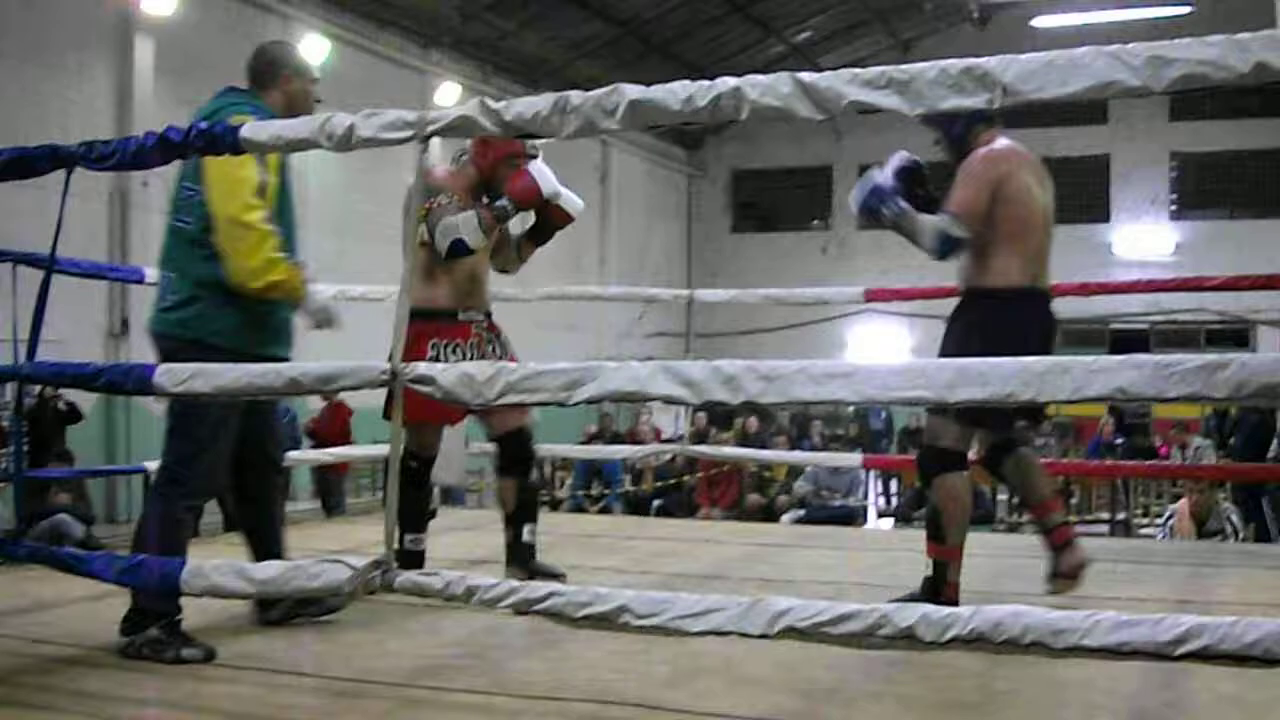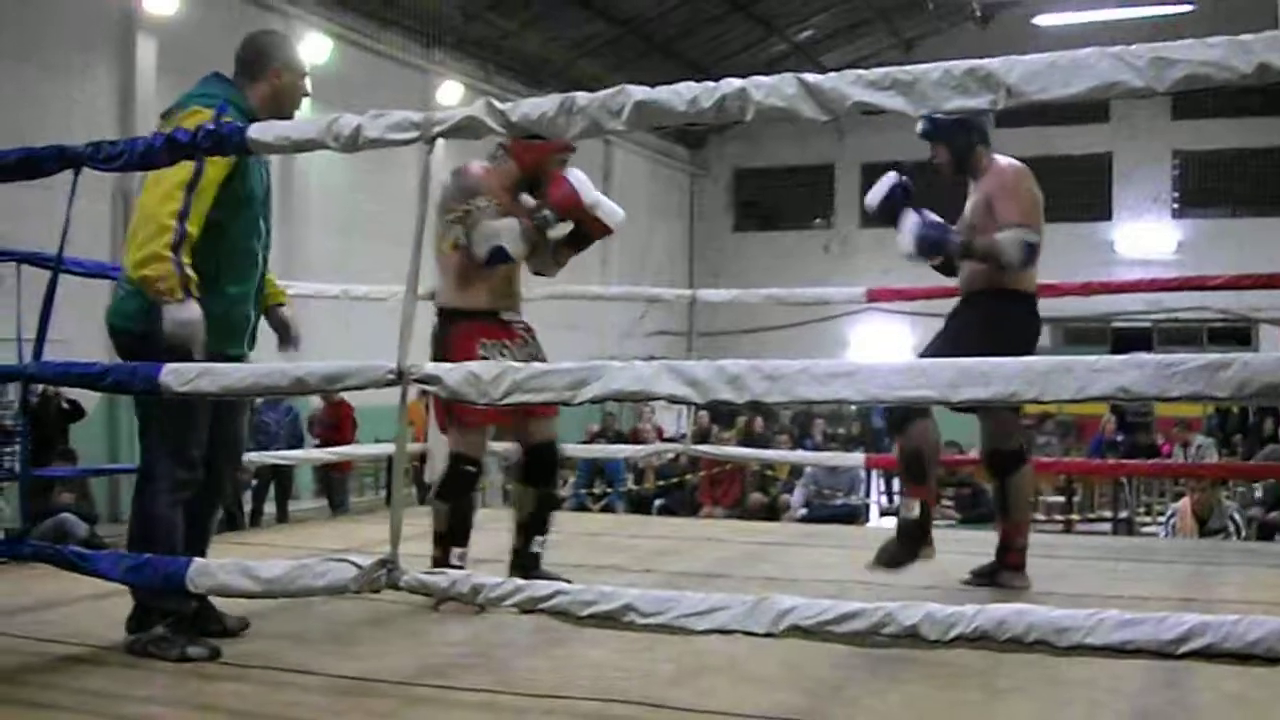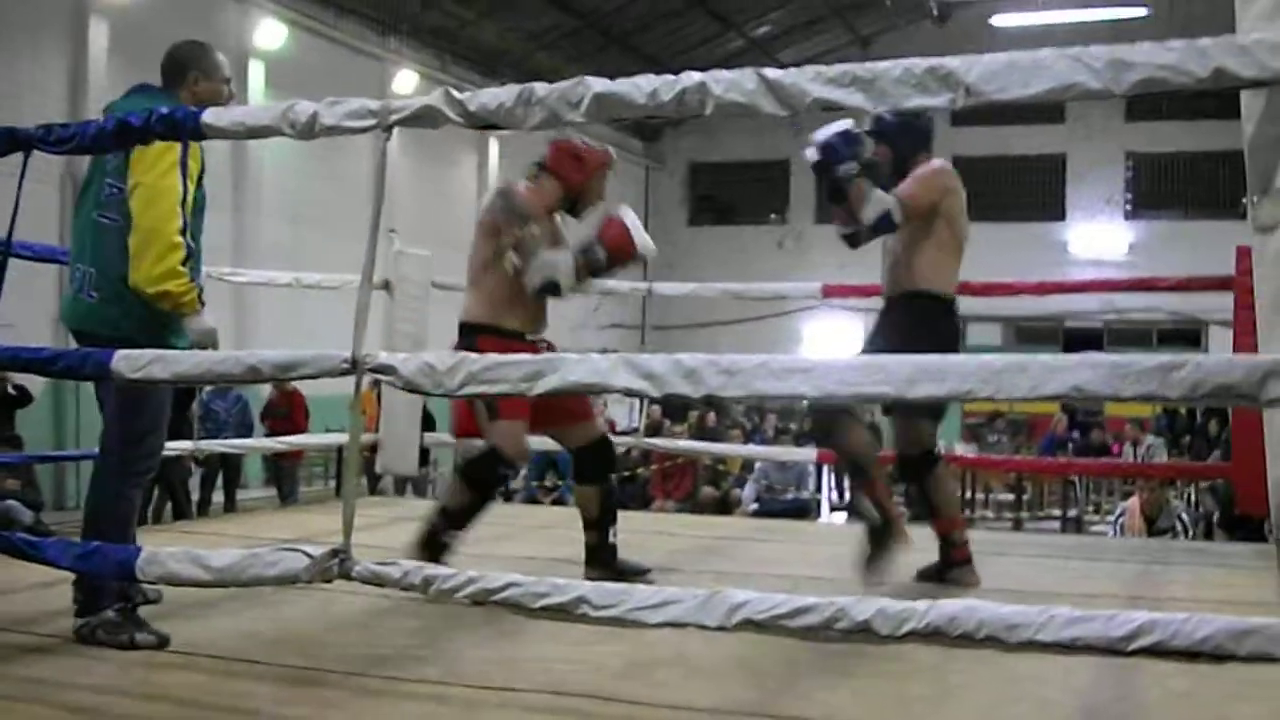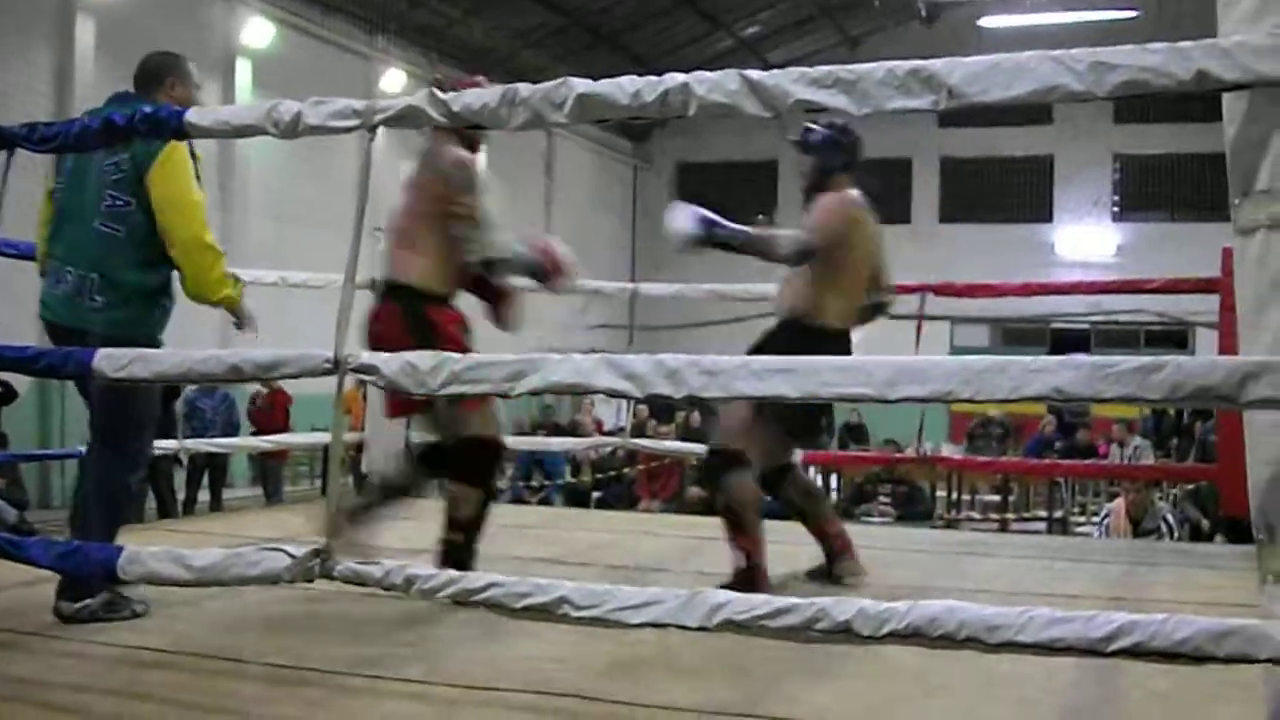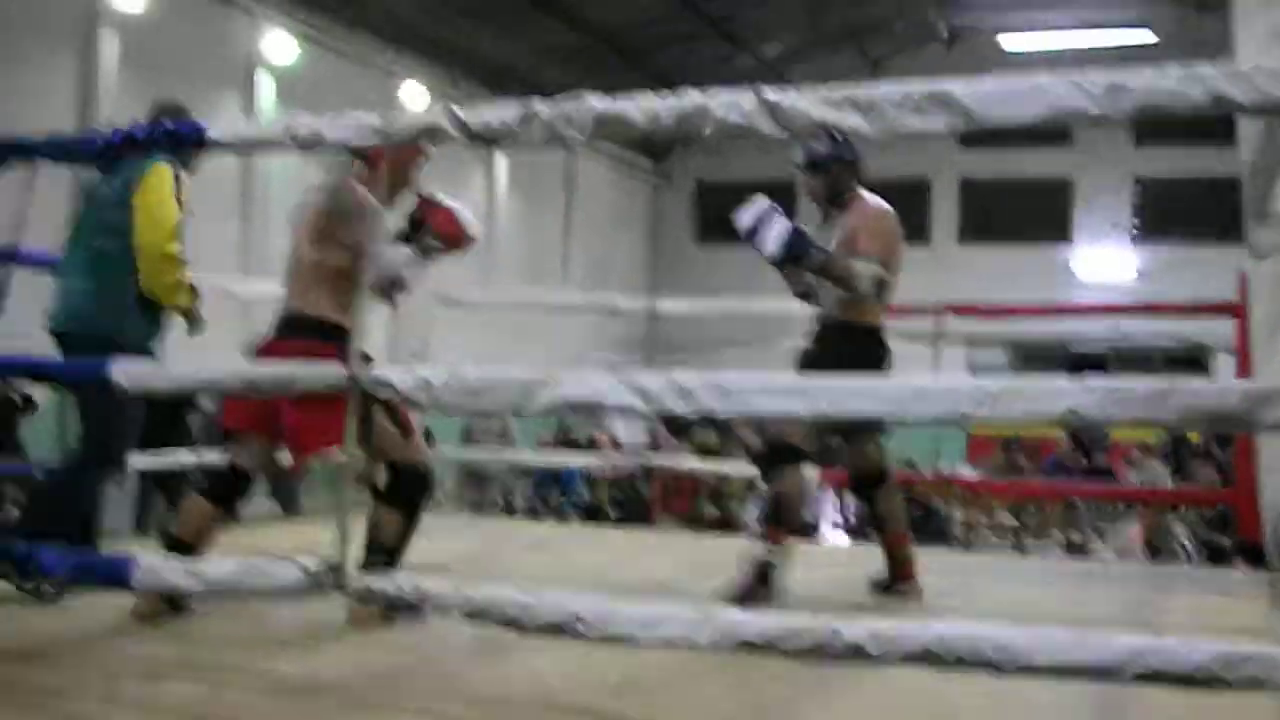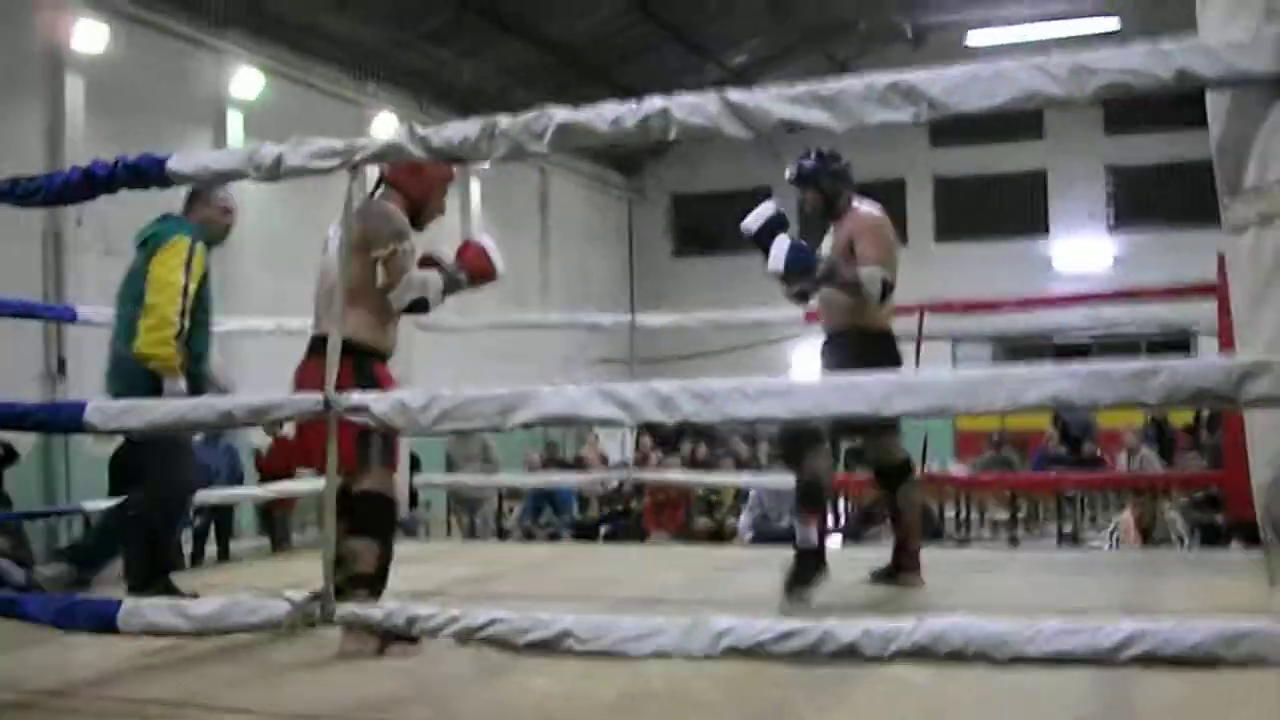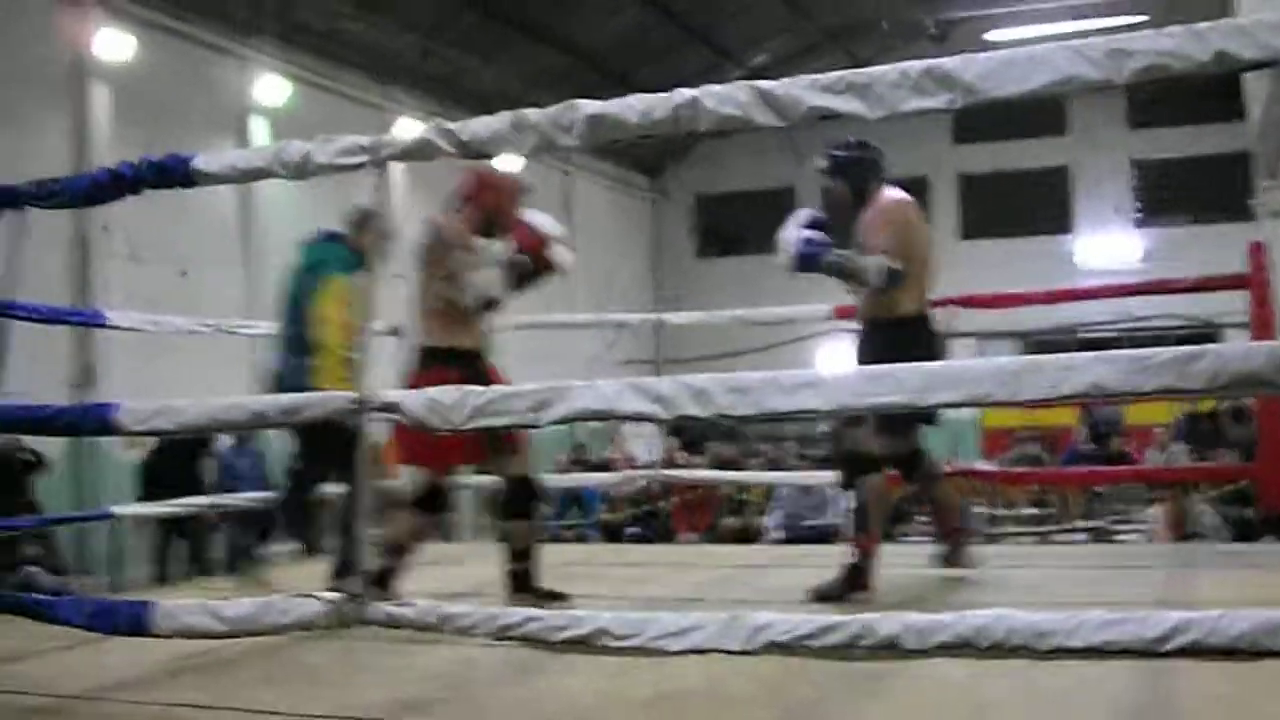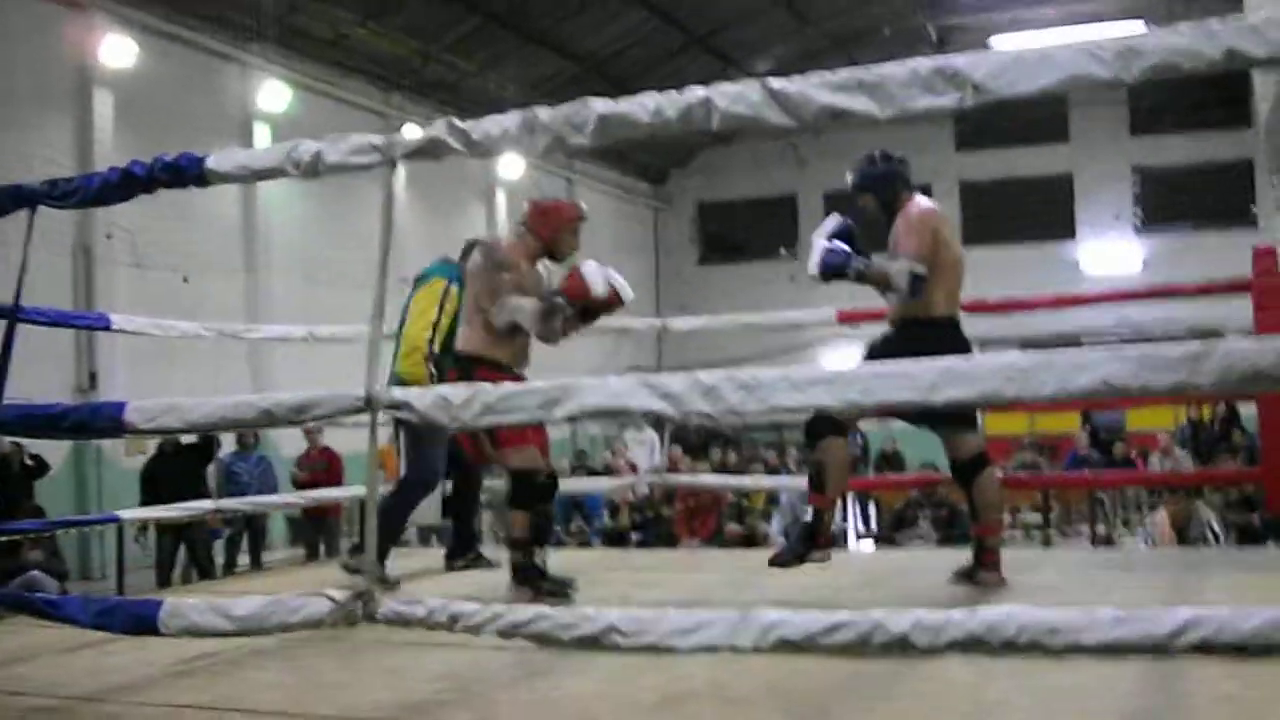
dt=0.5s
person 1, frame 1
left shoulder: (248, 133)
right shoulder: (245, 129)
right elbow: (242, 229)
left wrist: (286, 297)
right wrist: (299, 291)
left hip: (235, 335)
right hip: (212, 334)
left knee: (258, 466)
right knee: (189, 476)
left ankle: (276, 591)
right ankle: (148, 622)
person 1, frame 2
right shoulder: (209, 119)
right elbow: (163, 212)
left wrist: (272, 303)
right wrist: (174, 294)
left hip: (212, 334)
right hip: (168, 330)
left knee: (218, 462)
right knee: (171, 472)
left ankle: (184, 599)
right ankle: (153, 619)
person 1, frame 3
left shoulder: (128, 124)
right shoulder: (168, 131)
right elbow: (157, 231)
right wrist: (189, 306)
left hip: (100, 311)
right hip: (133, 320)
left knee: (124, 449)
right knee: (130, 457)
left ankle: (104, 581)
right ankle: (101, 603)
person 1, frame 4
right shoulder: (162, 143)
left elbow: (51, 222)
right elbow: (190, 239)
right wrist: (231, 299)
left hip: (68, 310)
right hip: (120, 318)
left knee: (109, 441)
right knee: (123, 452)
right ankle: (84, 589)
person 1, frame 5
left shoulder: (117, 172)
right shoulder: (158, 172)
right elbow: (159, 252)
left wrist: (173, 299)
right wrist: (185, 302)
left hip: (87, 322)
right hip: (113, 328)
left knee: (106, 438)
right knee: (107, 445)
left ankle: (74, 540)
right ankle: (32, 543)
person 1, frame 6
left shoulder: (160, 245)
right shoulder: (182, 244)
right elbow: (161, 309)
left wrist: (204, 377)
right wrist: (172, 372)
left hip: (139, 384)
right hip: (156, 385)
left knee: (169, 482)
right knee: (171, 487)
left ankle: (149, 579)
right ankle: (74, 565)
person 1, frame 7
left shoulder: (318, 260)
right shoulder: (339, 274)
right elbow: (334, 345)
left hip: (294, 385)
right hip: (322, 390)
left knee: (309, 474)
right knee: (360, 474)
right ankle: (346, 569)
person 1, frame 8
left shoulder: (456, 290)
right shoulder: (443, 284)
right elbow: (417, 338)
right wrist: (424, 387)
left knee: (469, 470)
right knee: (422, 478)
left ankle: (463, 551)
right ankle: (367, 554)
person 2, frame 1
left shoulder: (987, 160)
right shoulder: (1030, 164)
left elbow: (946, 241)
left wrist: (891, 209)
right wrist: (919, 200)
left hip: (992, 314)
right hip: (1031, 314)
left knee: (943, 448)
right knee: (998, 440)
left ankle: (943, 590)
right ankle: (1063, 546)
person 2, frame 2
left shoulder: (1008, 176)
right shoulder: (985, 186)
left elbow: (1023, 249)
right elbow: (950, 264)
left wrist: (953, 239)
right wrist: (912, 223)
left hip: (998, 314)
right hip: (997, 317)
left knee: (909, 399)
right knee: (1005, 447)
left ankle: (916, 526)
right ankle: (1011, 562)
person 2, frame 3
left shoulder: (934, 177)
right shoulder: (912, 184)
left elbow: (879, 219)
right elbow: (856, 233)
left wrist: (846, 172)
right wrist: (839, 177)
left hip: (920, 320)
right hip: (916, 324)
left knee: (835, 411)
right knee: (917, 451)
left ankle: (882, 518)
right ankle: (955, 559)
person 2, frame 4
left shoulder: (839, 205)
right shoulder: (862, 221)
left elbow: (794, 248)
right elbow: (876, 302)
left wrist: (720, 232)
left hip: (799, 343)
right hip: (822, 349)
left knee: (728, 452)
right knee: (775, 466)
left ankle: (750, 574)
right ankle: (840, 555)
person 2, frame 5
left shoulder: (872, 214)
right shoulder: (843, 221)
left elbow: (875, 286)
right elbow: (812, 291)
left wrist: (812, 253)
right wrist: (778, 251)
left hip: (849, 345)
right hip: (845, 346)
left knee: (781, 445)
right knee: (868, 465)
left ankle: (767, 570)
right ankle: (901, 572)
person 2, frame 6
left shoulder: (866, 220)
right shoulder: (838, 230)
left elbow: (880, 288)
right elbow: (801, 292)
left wrist: (820, 266)
right wrist: (776, 248)
left hip: (864, 350)
right hip: (850, 351)
left knee: (805, 429)
right knee: (889, 459)
left ankle: (812, 548)
right ankle: (906, 563)
person 2, frame 7
left shoulder: (887, 206)
right shoulder: (886, 209)
left elbow: (886, 275)
right elbow: (868, 280)
left wrist: (824, 257)
right wrist: (828, 250)
left hip: (895, 340)
right hip: (908, 338)
left knee: (861, 448)
right knee: (902, 444)
left ankle: (858, 573)
right ankle: (955, 536)
person 2, frame 8
left shoulder: (917, 214)
right shoulder: (924, 216)
left elbow: (911, 281)
right elbow: (897, 285)
left wrist: (851, 264)
right wrist: (854, 259)
left hip: (919, 340)
right hip: (945, 342)
left knee: (831, 415)
right knee: (969, 453)
left ankle: (817, 534)
right ankle: (988, 561)
person 3, frame 1
left shoulder: (486, 205)
right shoulder: (433, 183)
left elbow: (508, 260)
right elbow: (452, 240)
left wrist: (547, 224)
right wrist: (509, 201)
left hip: (482, 332)
right hip: (434, 334)
left knee: (517, 442)
right knee: (420, 454)
left ankle: (521, 560)
right ankle: (408, 563)
person 3, frame 2
left shoulder: (520, 202)
right shoulder: (468, 180)
left elbow: (545, 261)
right elbow: (491, 248)
left wrist: (583, 233)
right wrist: (550, 211)
left hip: (514, 335)
right hip: (468, 334)
left knee: (543, 453)
right knee: (467, 458)
left ankle: (526, 563)
right ankle: (445, 574)
person 3, frame 3
left shoulder: (548, 224)
right shoulder: (514, 200)
left elbow: (552, 280)
right elbow: (541, 278)
left wrist: (607, 252)
right wrist: (603, 249)
left hip: (530, 350)
right hip: (487, 349)
left knee: (594, 448)
right knee: (504, 454)
left ankle: (602, 558)
right ankle: (431, 553)
person 3, frame 4
left shoulder: (436, 162)
right shoulder: (454, 161)
right elbow: (483, 246)
left wrist: (491, 289)
right wrist: (536, 262)
left hip: (405, 311)
right hip: (420, 316)
left knee: (457, 433)
right knee: (480, 442)
left ankle: (362, 508)
right ankle: (453, 569)
person 3, frame 5
left shoulder: (327, 198)
right shoulder: (352, 195)
right elbow: (378, 275)
left wrist: (411, 239)
right wrist: (431, 242)
left hip: (285, 346)
right hip: (324, 351)
left knee: (237, 473)
right knee: (411, 465)
left ankle: (159, 586)
right ankle: (375, 593)
person 3, frame 6
left shoulder: (352, 221)
right shoulder: (383, 217)
right elbow: (409, 295)
left wrist: (434, 274)
right wrist: (460, 274)
left hip: (326, 363)
right hip: (353, 368)
left knee: (355, 487)
right knee: (375, 492)
left ankle: (342, 601)
right ankle: (364, 625)
person 3, frame 7
left shoulder: (466, 243)
right shoulder: (448, 234)
left elbow: (475, 297)
right elbow: (476, 297)
left wrist: (527, 265)
right wrist: (522, 258)
left hip: (434, 373)
right hip: (461, 373)
left knee: (431, 493)
right knee: (520, 478)
left ankle: (378, 583)
right ankle: (523, 586)
person 3, frame 8
left shoulder: (532, 270)
right shoulder: (496, 255)
left elbow: (550, 331)
right elbow: (508, 318)
left wrist: (589, 308)
right wrist: (564, 298)
left hip: (507, 379)
right hip: (478, 375)
left knee: (542, 475)
right knee: (527, 471)
left ankle: (531, 567)
right ankle: (524, 577)
